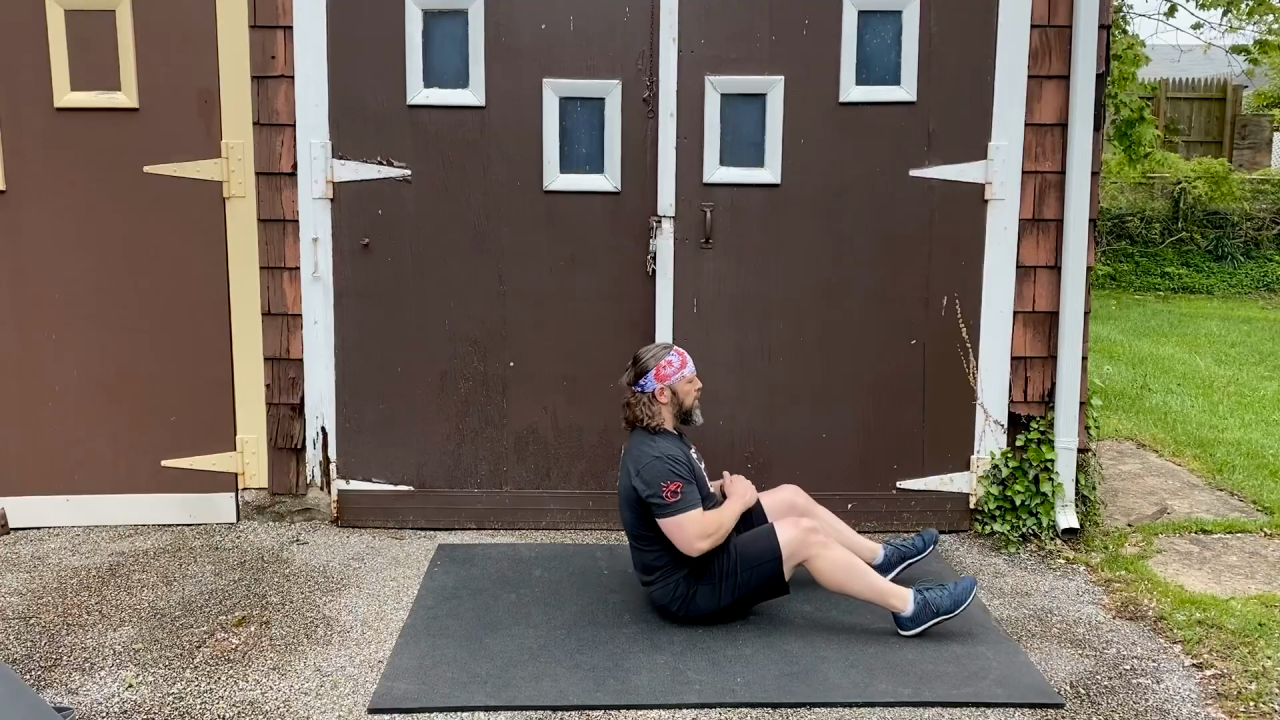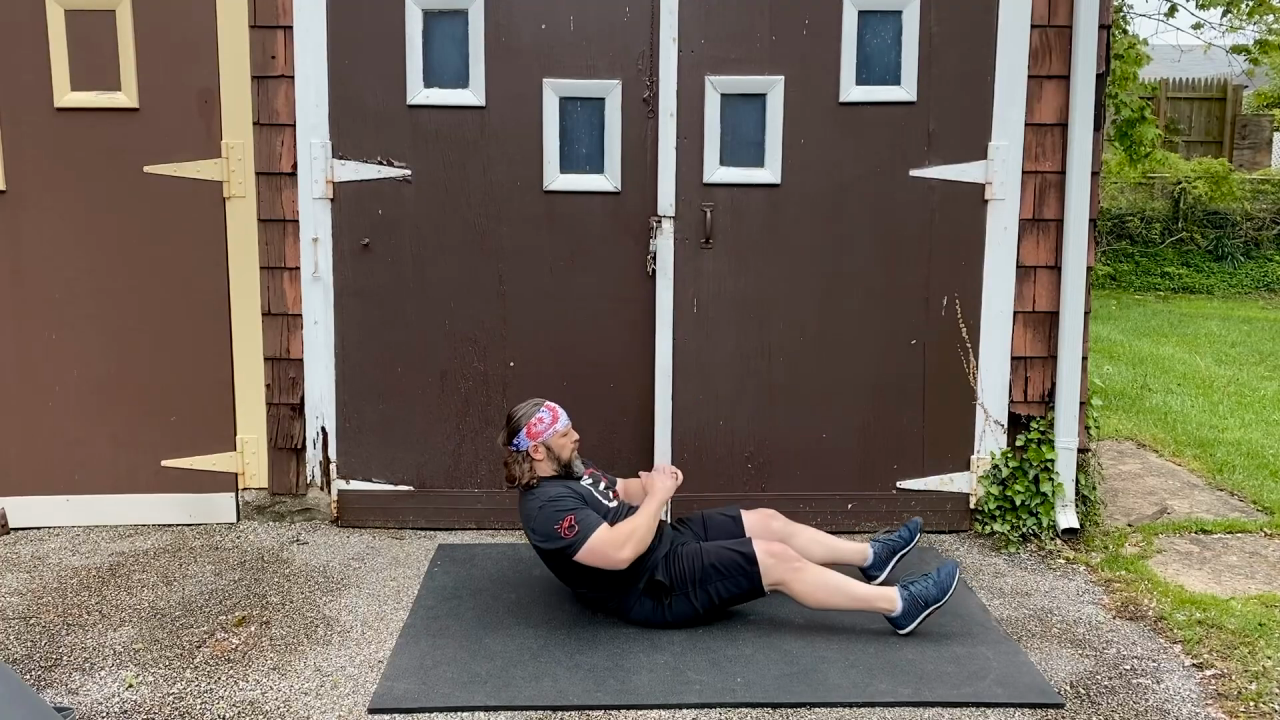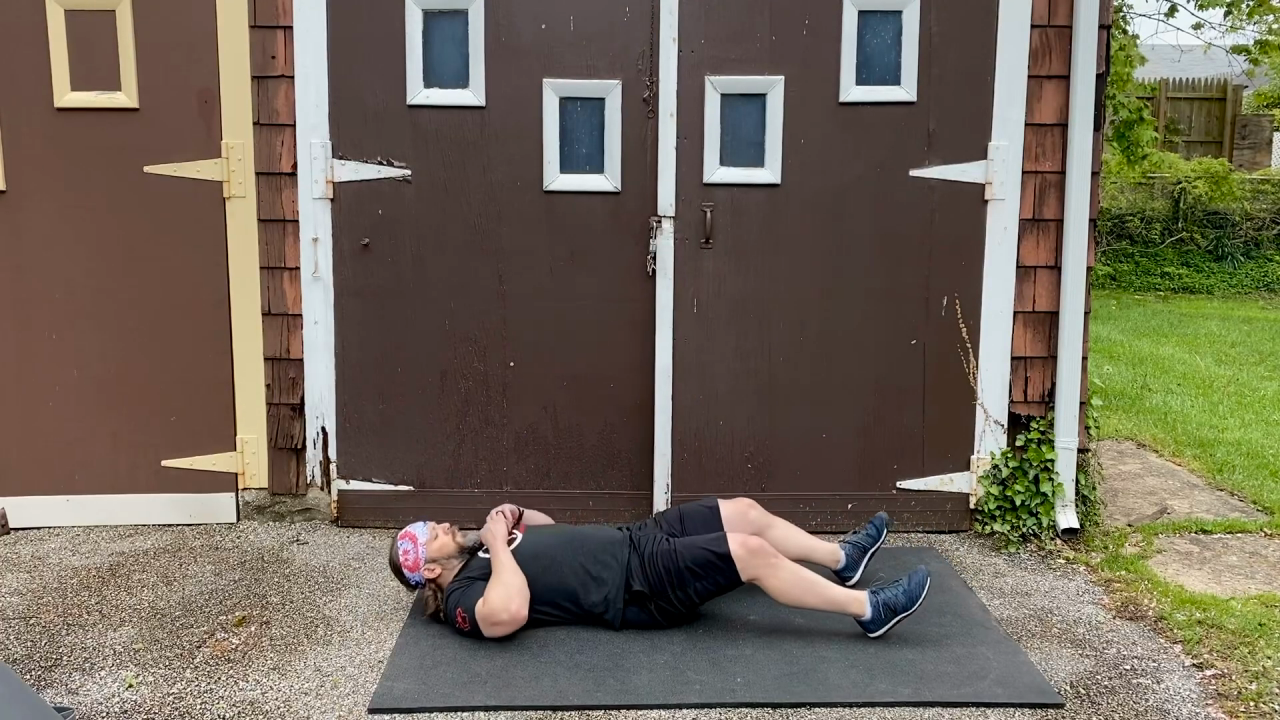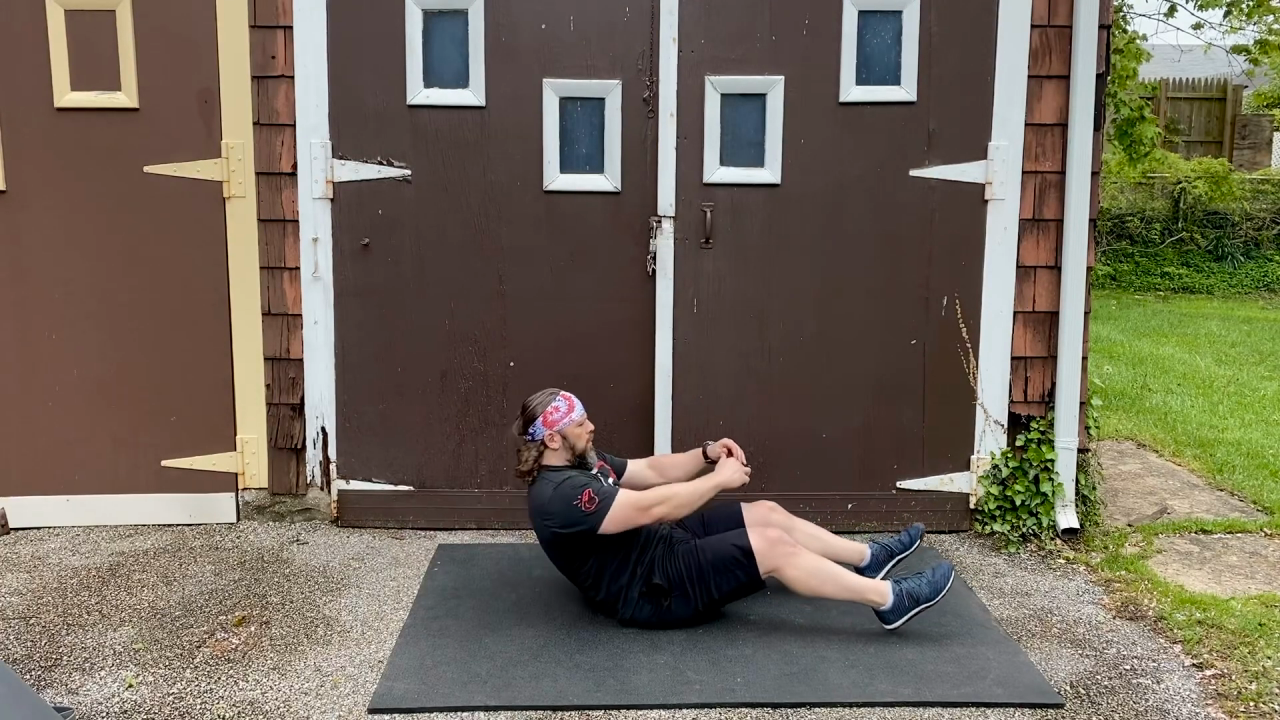
dt=0.7s
person 1, frame 1
left shoulder: (657, 435)
right shoulder: (657, 459)
right elbow: (696, 541)
left wrist: (720, 490)
right wrist: (738, 501)
left hip: (695, 565)
right hip: (687, 588)
left knee: (791, 497)
right knee: (805, 534)
left ankle: (881, 557)
right ankle: (909, 608)
person 1, frame 2
left shoulder: (568, 473)
right shoulder: (547, 507)
left elbow: (625, 496)
right elbow: (622, 551)
left wrist: (651, 482)
right wrist: (659, 494)
left hip: (670, 543)
right hip: (656, 587)
left knee: (772, 522)
right knee: (779, 559)
left ankle: (872, 559)
right ankle: (898, 605)
person 1, frame 3
left shoulder: (480, 553)
right shoulder: (465, 597)
left elbow: (548, 529)
right elbow: (509, 612)
left wrist: (519, 517)
right wrist: (499, 546)
left hip: (634, 542)
right hip: (636, 587)
left knee: (746, 511)
right knee: (753, 552)
left ankle: (841, 558)
right ankle: (866, 609)
person 1, frame 4
left shoulder: (580, 463)
right shoulder: (558, 495)
left elbow: (652, 471)
right elbow: (652, 508)
left wrist: (706, 454)
right wrist: (718, 479)
left hip: (660, 547)
right hip: (649, 591)
left knee: (766, 512)
right knee: (771, 544)
left ankle: (870, 559)
right ankle: (888, 600)
